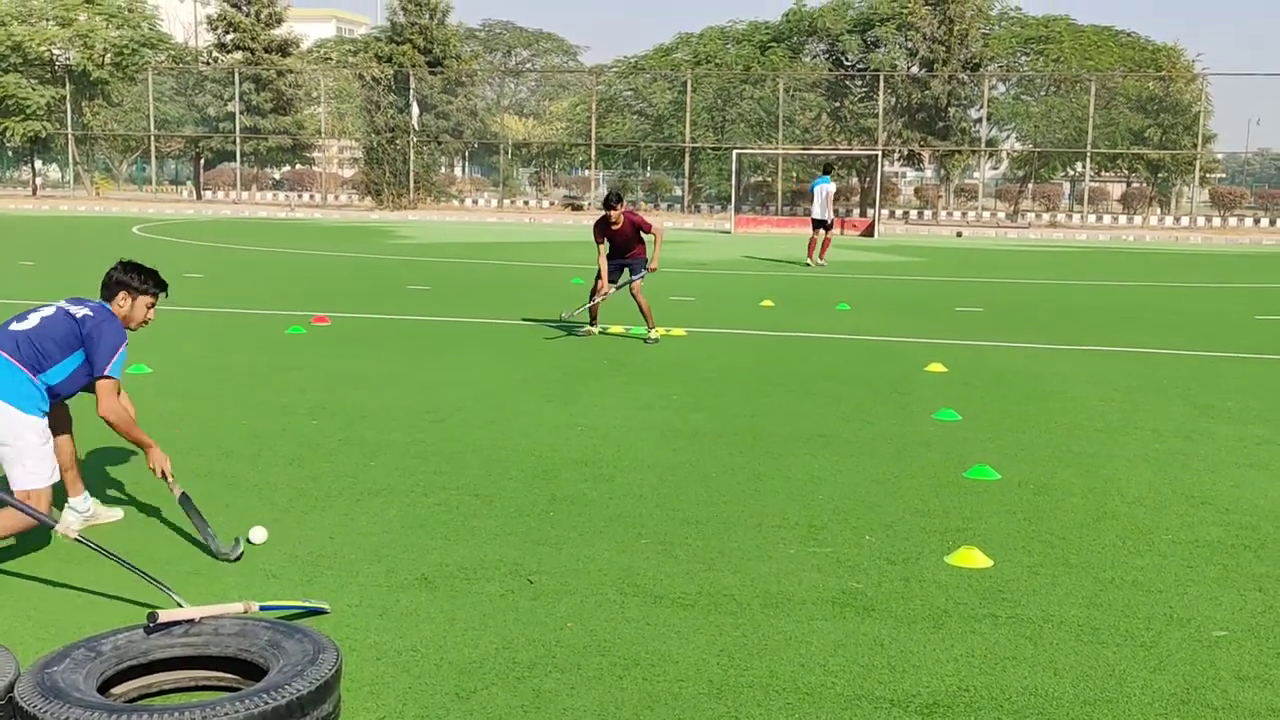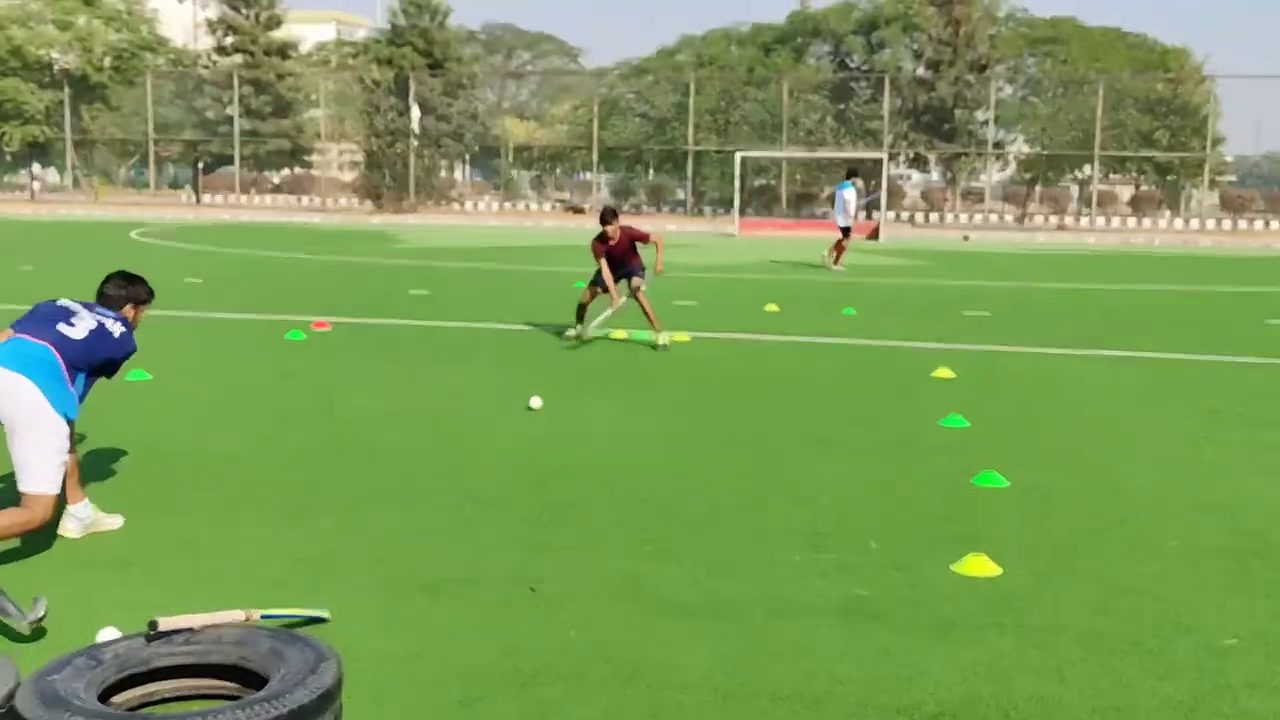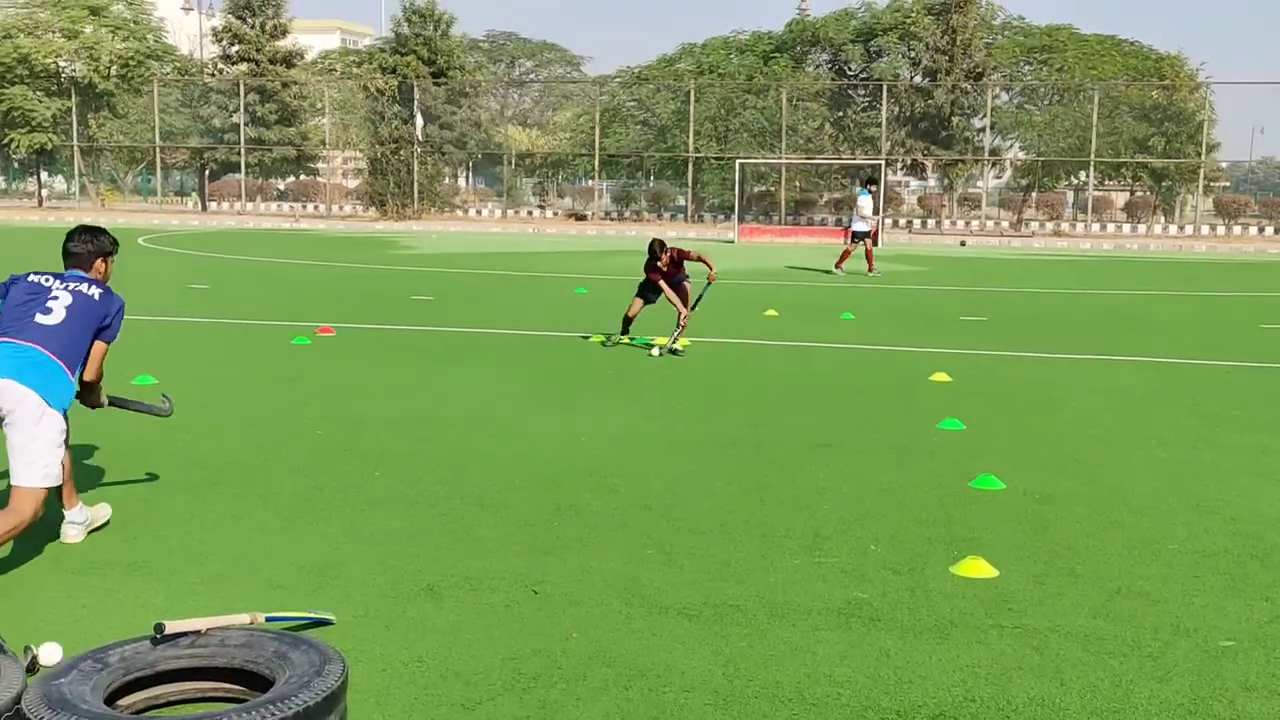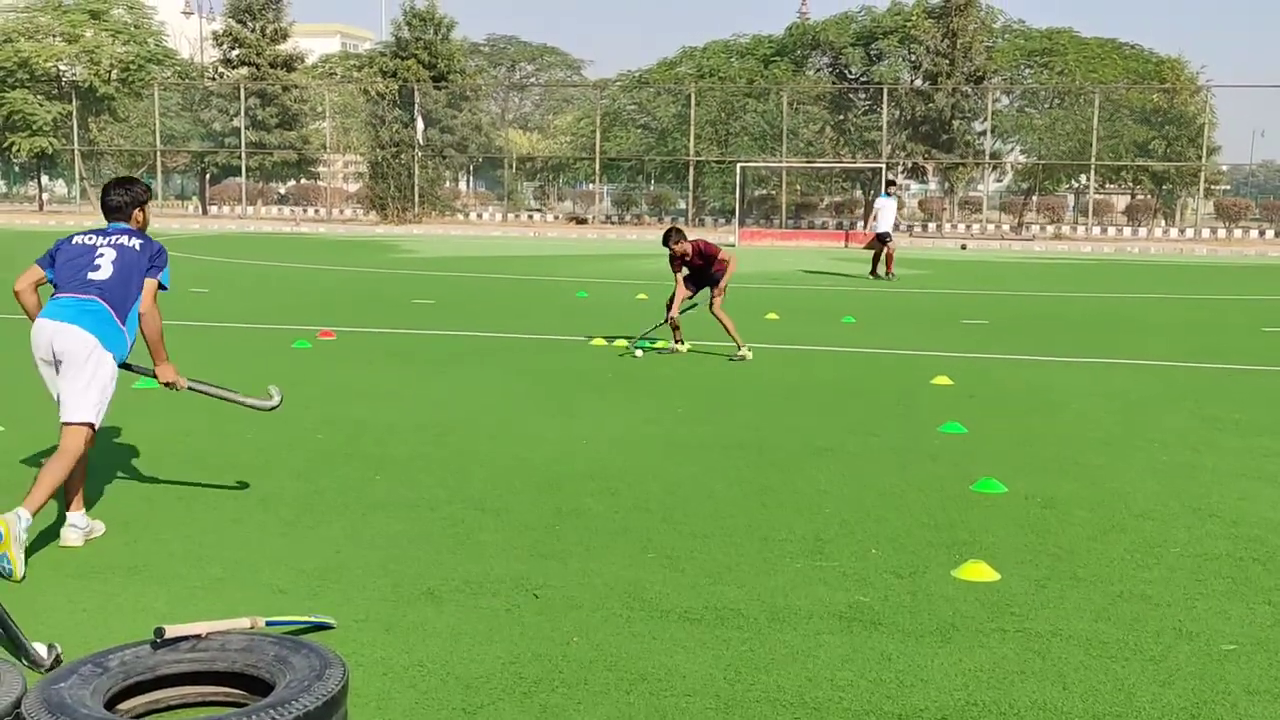
dt=0.3s
person 1, frame 1
left shoulder: (77, 310)
right shoulder: (111, 330)
right elbow: (108, 409)
left wrist: (119, 398)
right wrist: (150, 448)
left knee: (56, 416)
right knee: (34, 509)
left ankle: (80, 507)
person 1, frame 2
left shoulder: (55, 306)
right shoulder: (124, 340)
right hip: (36, 391)
left knee: (63, 427)
right knee: (36, 513)
left ankle: (78, 512)
person 1, frame 3
right shoulder: (110, 301)
right elbow: (90, 374)
right wrist: (94, 395)
right hip: (37, 389)
left knee: (55, 430)
left ankle: (76, 517)
person 1, frame 4
left shoulder: (71, 242)
right shoulder: (151, 250)
right elbow: (145, 307)
right wrist: (162, 364)
left hip: (47, 329)
right hip: (93, 339)
left knee: (77, 430)
right knee: (77, 441)
left ankle: (77, 520)
